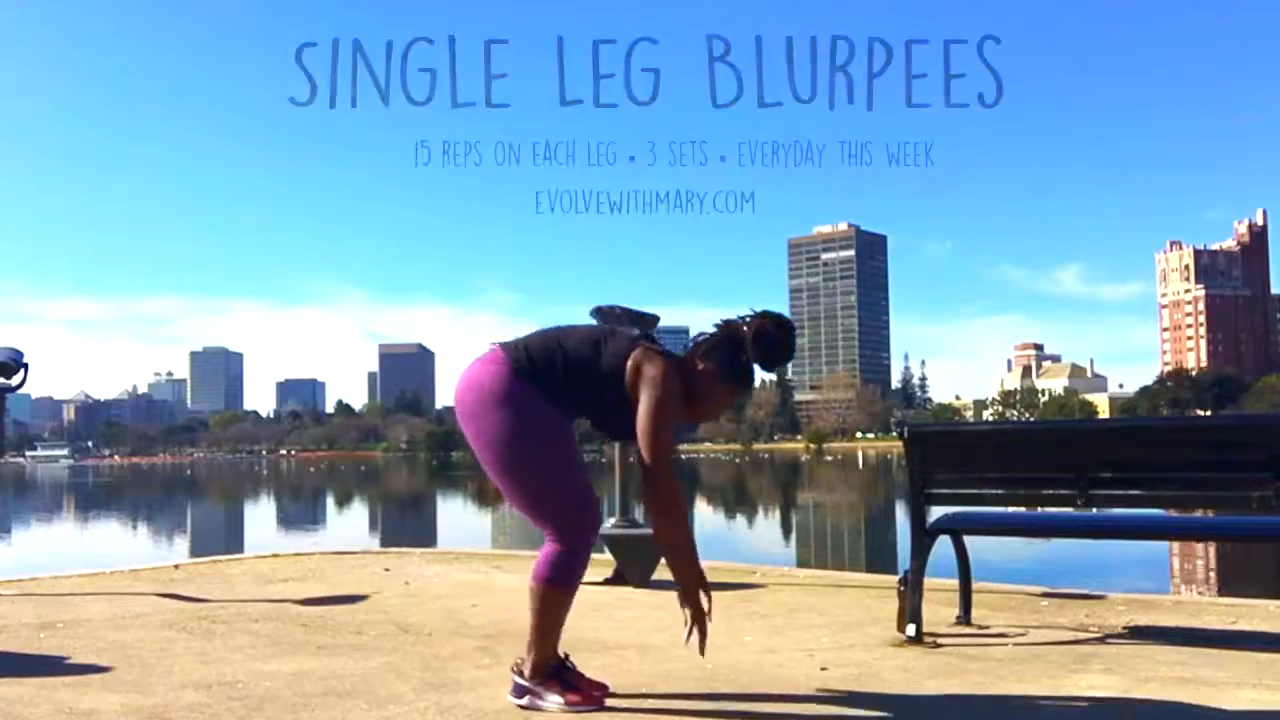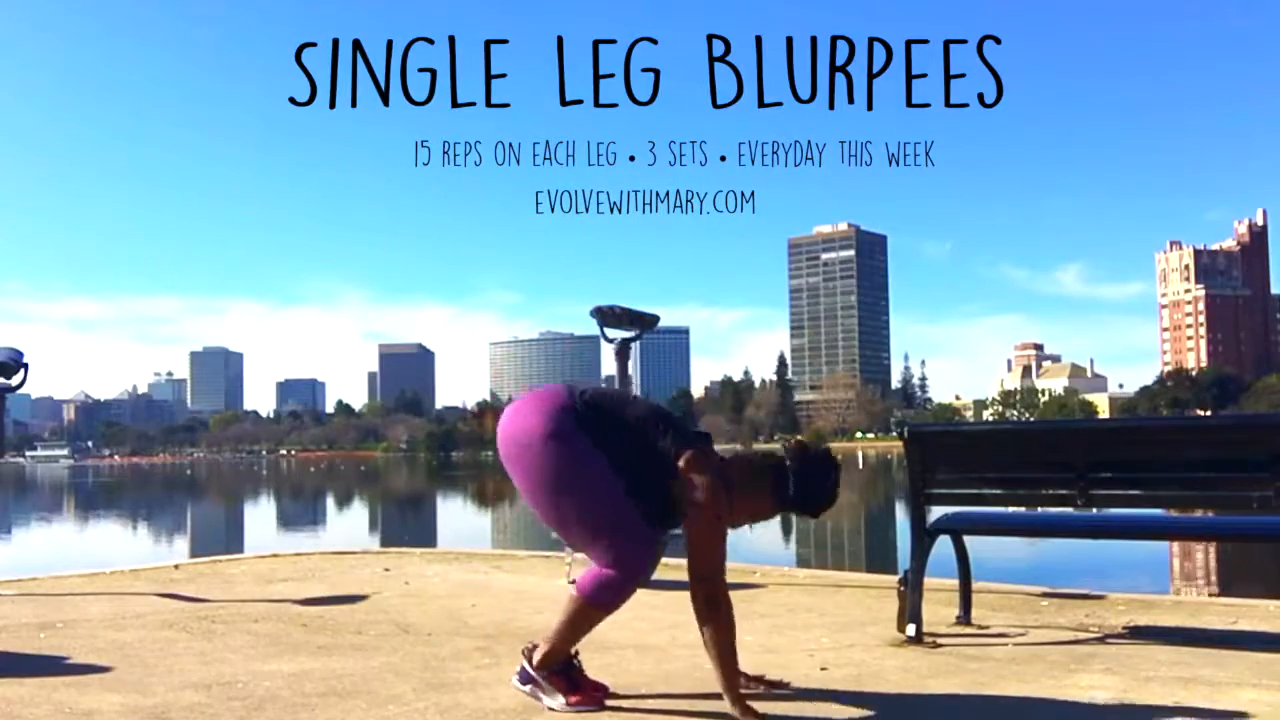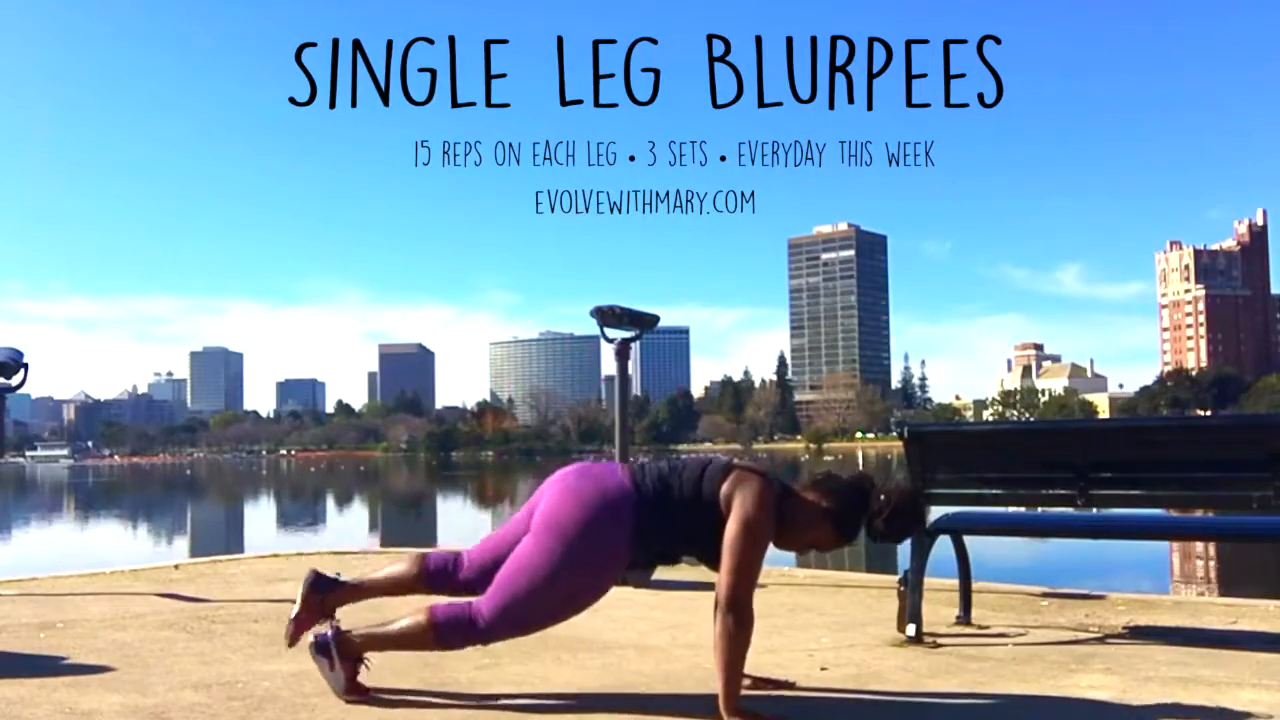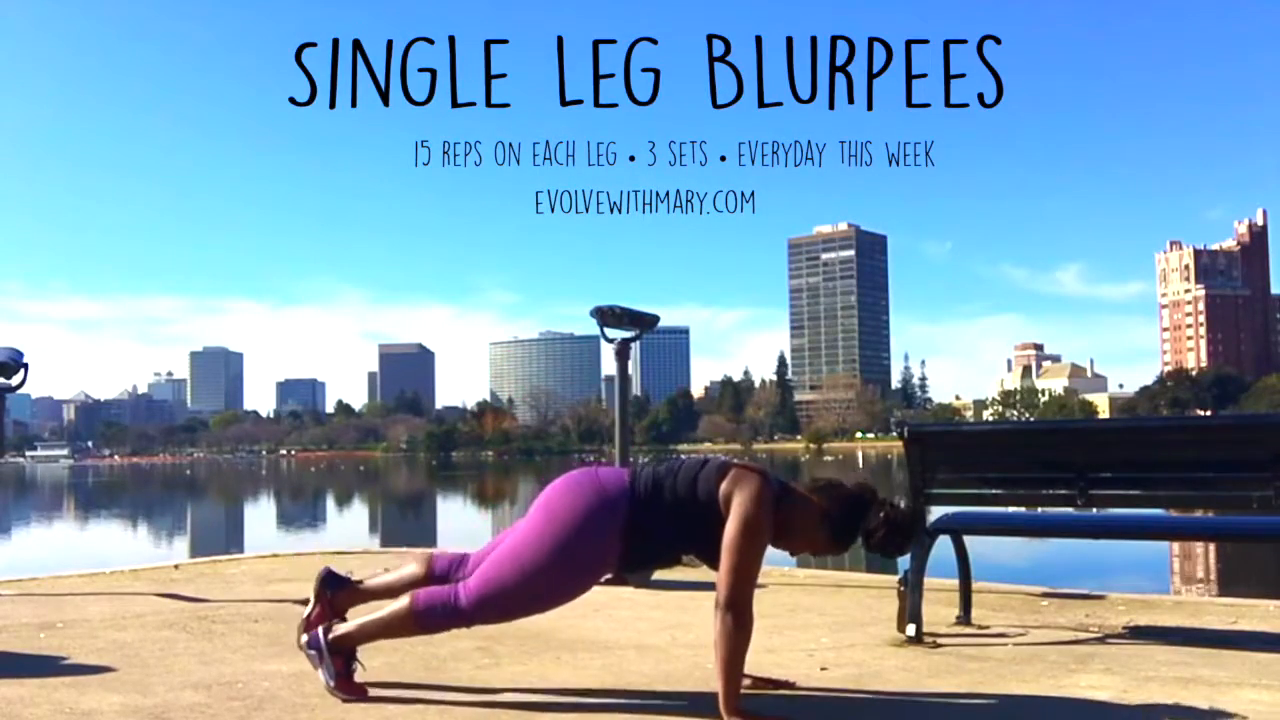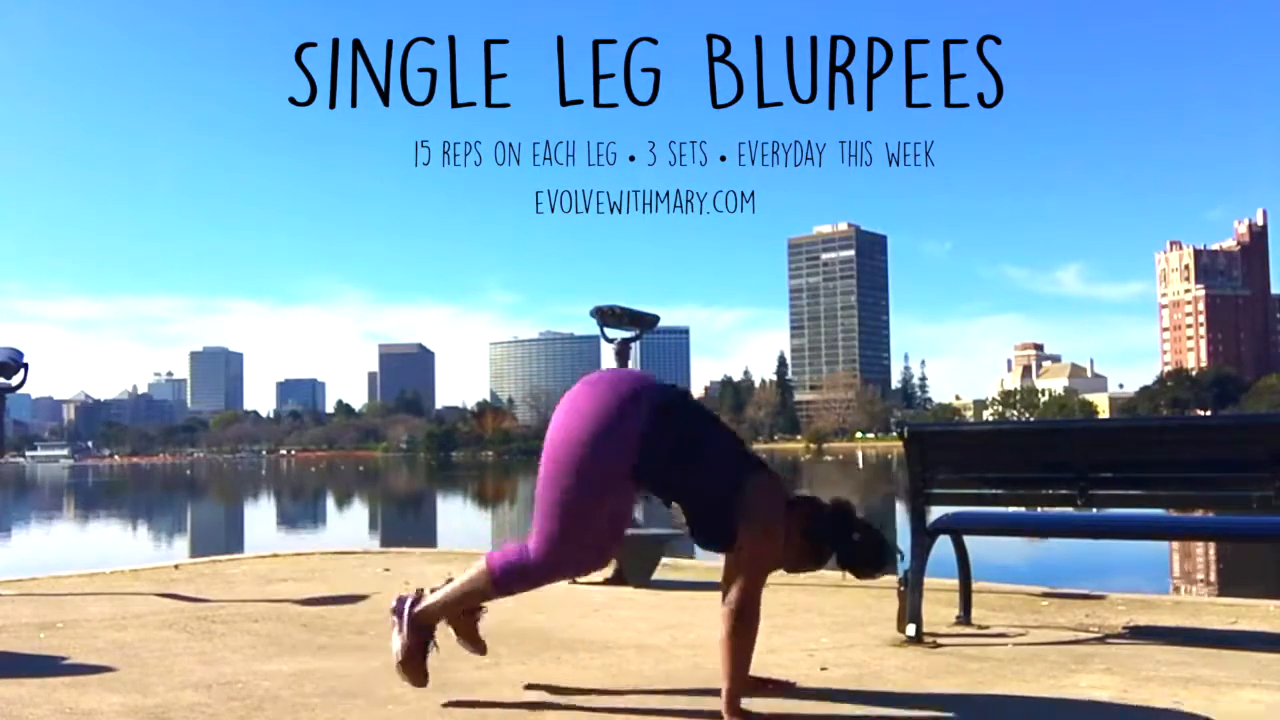
dt=0.5s
person 1, frame 1
left shoulder: (660, 380)
right shoulder: (663, 377)
left elbow: (660, 489)
right elbow: (659, 488)
left wrist: (689, 576)
right wrist: (691, 584)
left hip: (518, 396)
right hip: (498, 391)
left knee: (579, 525)
right knee: (576, 530)
left ankle: (546, 662)
right ankle: (533, 674)
person 1, frame 2
left shoulder: (699, 491)
right shoulder: (705, 486)
left elbow: (710, 590)
right elbow: (708, 595)
left wrist: (731, 673)
left hip: (554, 426)
right hip: (538, 425)
left knee: (618, 555)
right knee: (626, 561)
left ankle: (553, 658)
right ankle: (542, 664)
person 1, frame 3
left shoulder: (757, 501)
right shoulder: (762, 504)
left elbow: (725, 596)
right elbow: (735, 606)
left hip: (580, 493)
right hip: (593, 522)
left knee: (463, 574)
right knee: (489, 616)
left ankle: (331, 593)
right ankle: (345, 642)
person 1, frame 4
left shoulder: (757, 500)
right shoulder: (759, 501)
left elbow: (731, 601)
right elbow: (731, 605)
left hip: (589, 503)
right hip: (589, 521)
left knee: (466, 571)
right knee: (472, 601)
left ankle: (340, 592)
right ankle: (336, 639)
person 1, frame 5
left shoulder: (760, 508)
right shoulder: (769, 516)
left elbow: (734, 591)
right elbow: (741, 602)
left wrist: (739, 675)
left hip: (615, 408)
right hip: (608, 411)
left knee: (598, 546)
right knee: (551, 554)
left ankle: (462, 603)
right ankle: (423, 614)
